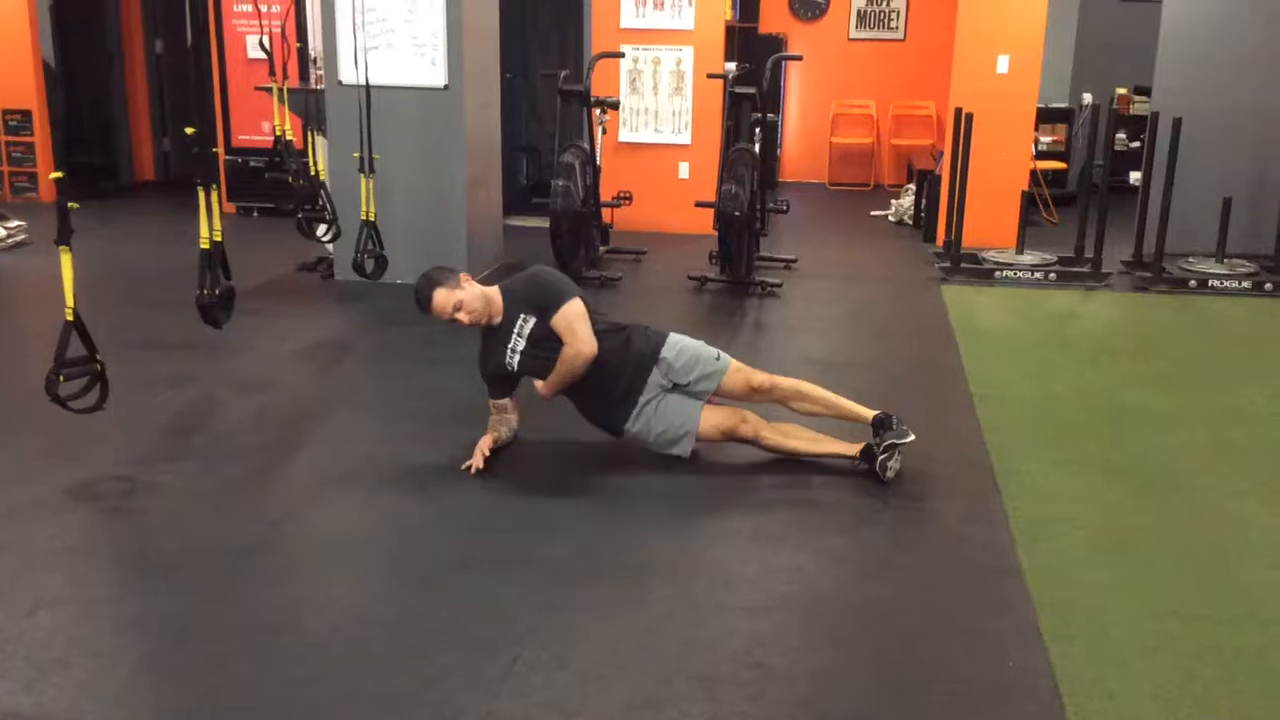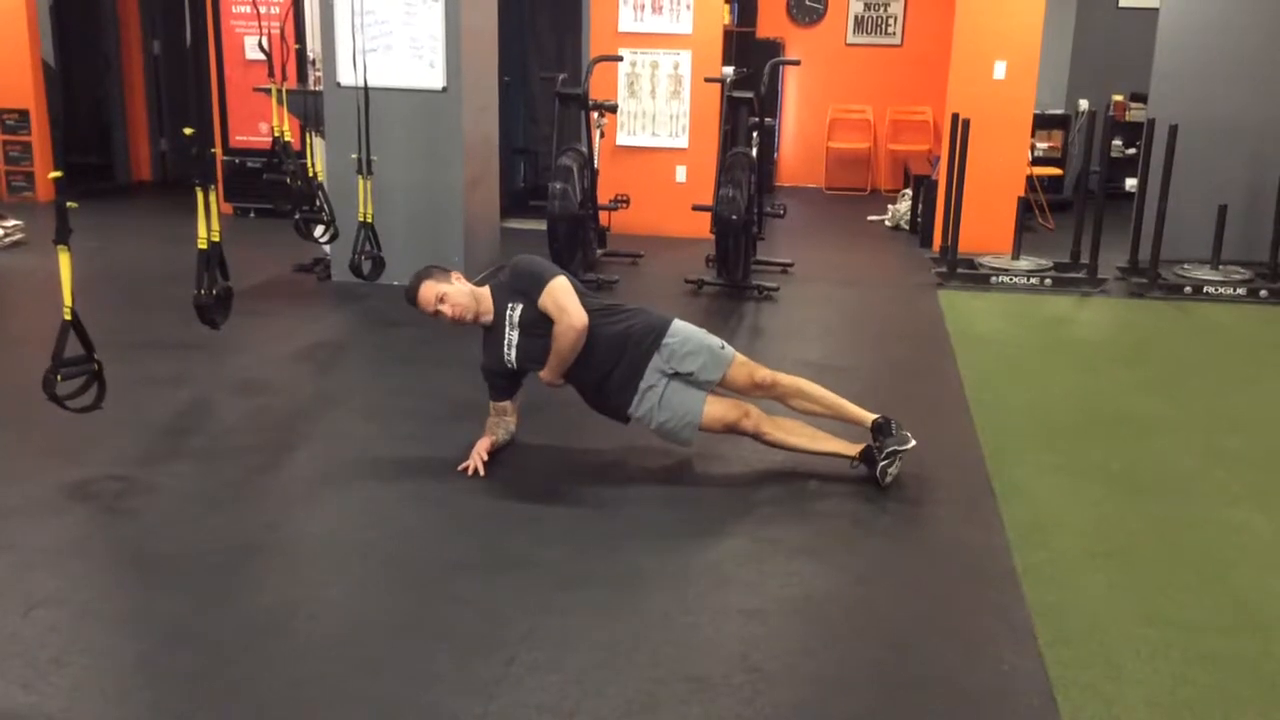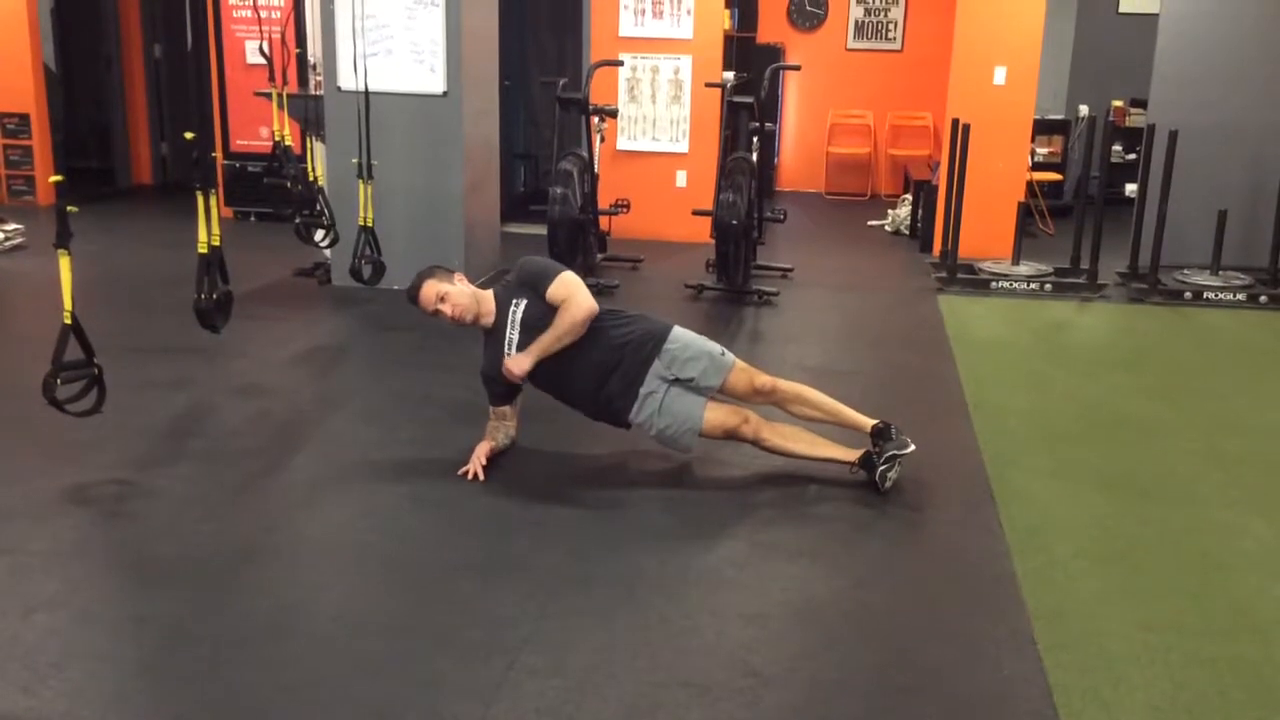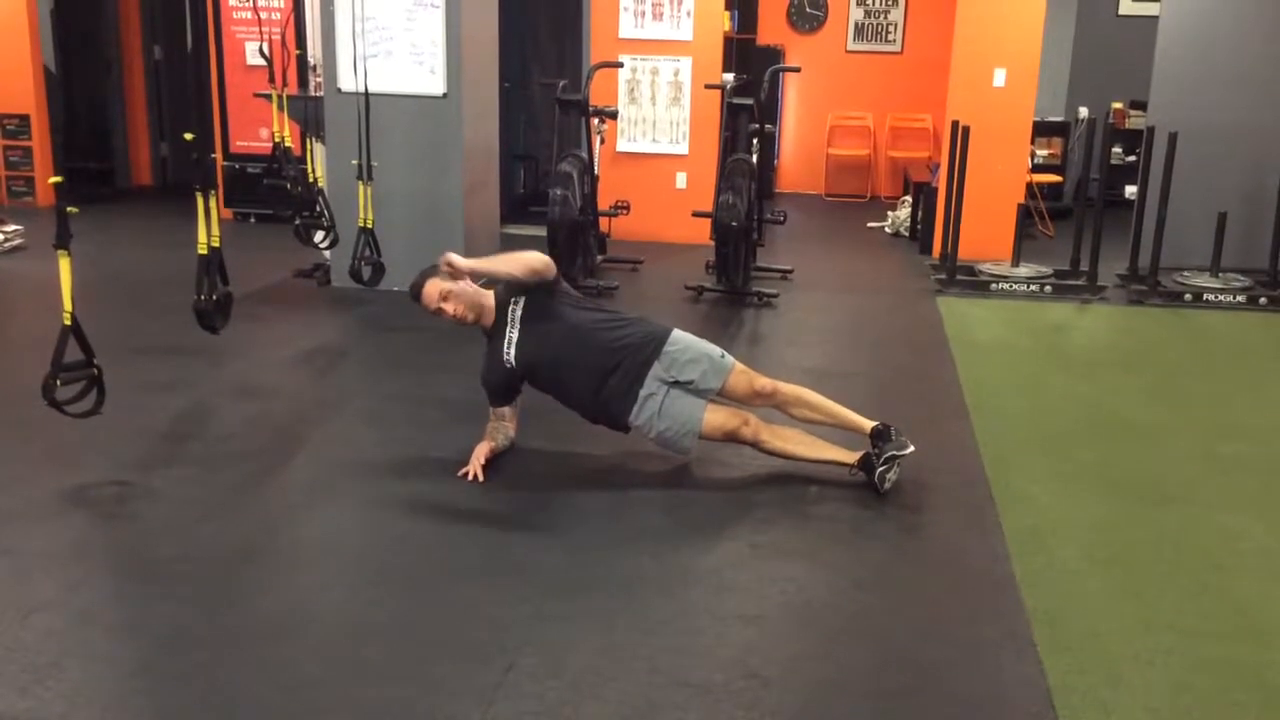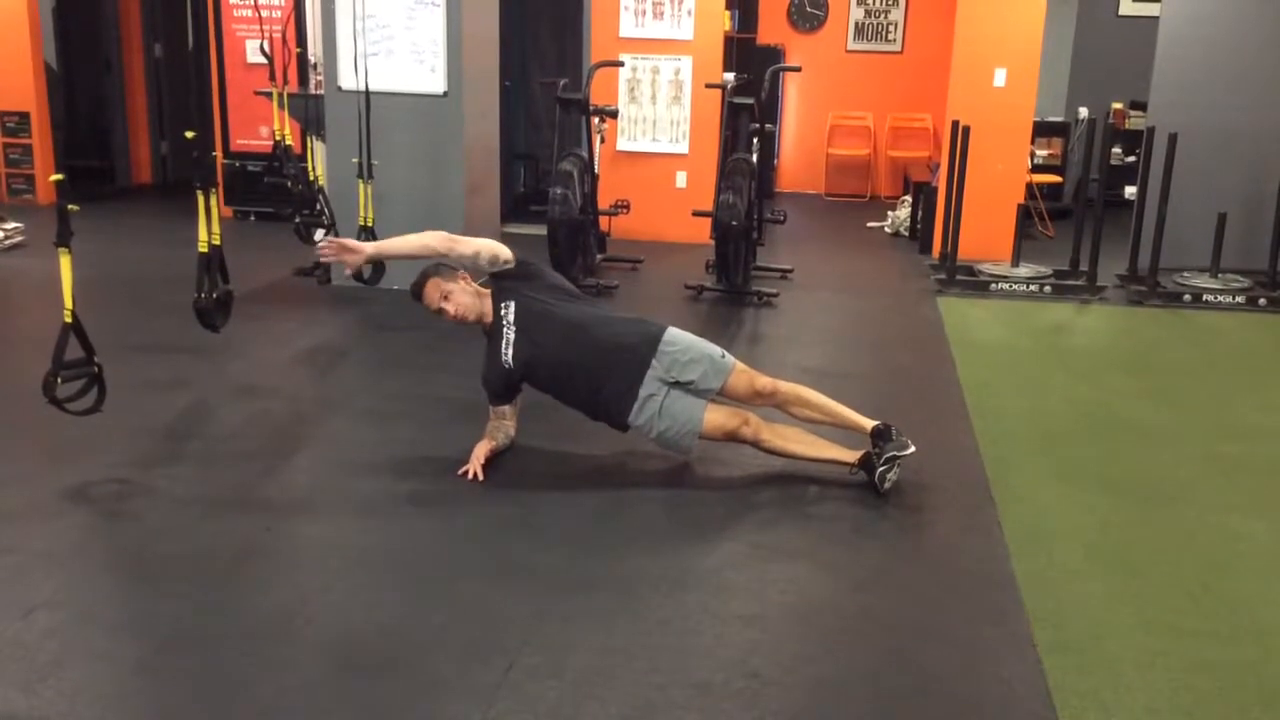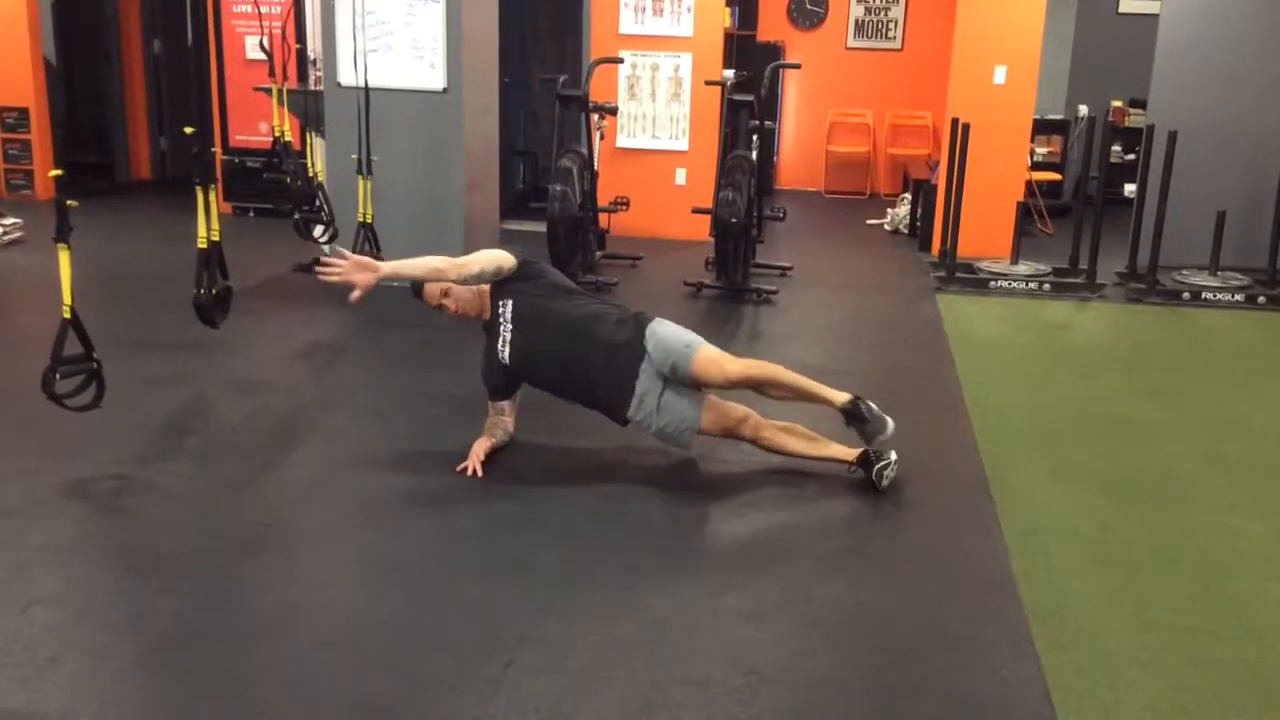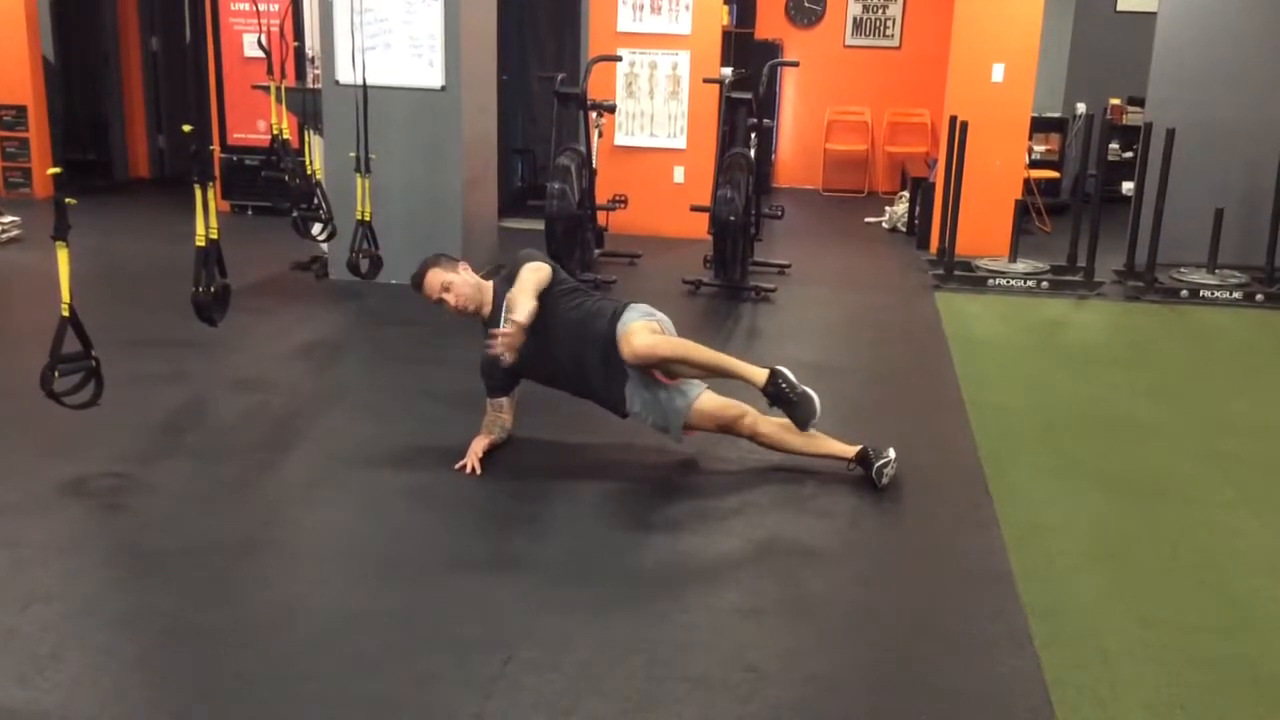
dt=0.7s
person 1, frame 1
left shoulder: (534, 284)
right shoulder: (493, 357)
left elbow: (585, 347)
right elbow: (505, 414)
left wrist: (550, 387)
right wrist: (490, 438)
left hip: (653, 356)
right hip: (631, 409)
left knee: (760, 385)
right knee: (743, 427)
left ankle: (877, 420)
right ankle: (864, 452)
person 1, frame 2
left shoulder: (520, 274)
right shoulder: (496, 357)
left elbow: (575, 322)
right elbow: (504, 416)
left wrist: (552, 373)
right wrist: (487, 441)
left hip: (655, 341)
right hip: (638, 392)
left knee: (762, 382)
right knee: (745, 420)
left ankle: (876, 425)
right ankle: (864, 454)
person 1, frame 3
left shoulder: (525, 275)
right shoulder: (492, 363)
left elbow: (584, 305)
right elbow: (504, 421)
left wrist: (530, 356)
right wrist: (486, 446)
left hip: (653, 347)
right hip: (637, 399)
left knee: (763, 387)
right knee: (745, 426)
left ankle: (877, 431)
right ankle: (863, 460)
person 1, frame 4
left shoulder: (522, 283)
right shoulder: (497, 364)
left elbow: (539, 265)
right elbow: (504, 424)
left wrist: (470, 266)
right wrist: (485, 447)
left hip: (653, 350)
right hip: (637, 402)
left knee: (762, 391)
right knee: (745, 428)
left ankle: (876, 431)
right ankle: (862, 463)
person 1, frame 5
left shoulder: (513, 277)
right shoulder: (497, 363)
left elbow: (447, 244)
right elbow: (505, 424)
left wrist: (370, 249)
right wrist: (485, 446)
left hip: (655, 349)
right hip: (637, 402)
left knee: (763, 390)
right knee: (745, 427)
left ankle: (877, 433)
right ankle: (863, 460)
person 1, frame 6
left shoulder: (515, 275)
right shoulder: (497, 359)
left elbow: (454, 266)
right elbow: (503, 419)
left wrist: (381, 269)
right wrist: (485, 441)
left hip: (645, 342)
right hip: (637, 398)
left knee: (733, 373)
right knee: (744, 424)
left ankle: (846, 404)
right ankle: (860, 457)
person 1, frame 7
left shoulder: (518, 268)
right shoulder: (493, 358)
left elbow: (530, 285)
right elbow: (501, 416)
left wrist: (518, 319)
right wrist: (483, 439)
left hip: (633, 325)
right hip: (631, 392)
left knee: (637, 348)
right knee: (741, 421)
left ankle: (767, 379)
right ankle: (859, 456)
